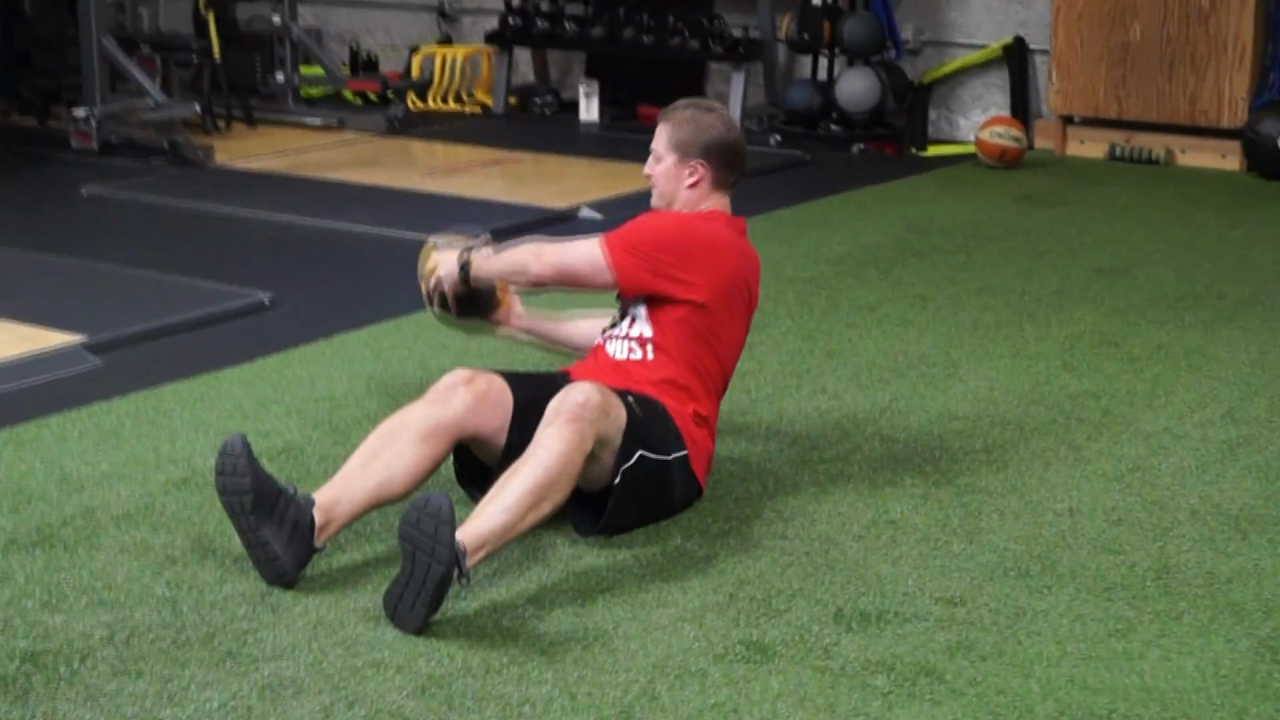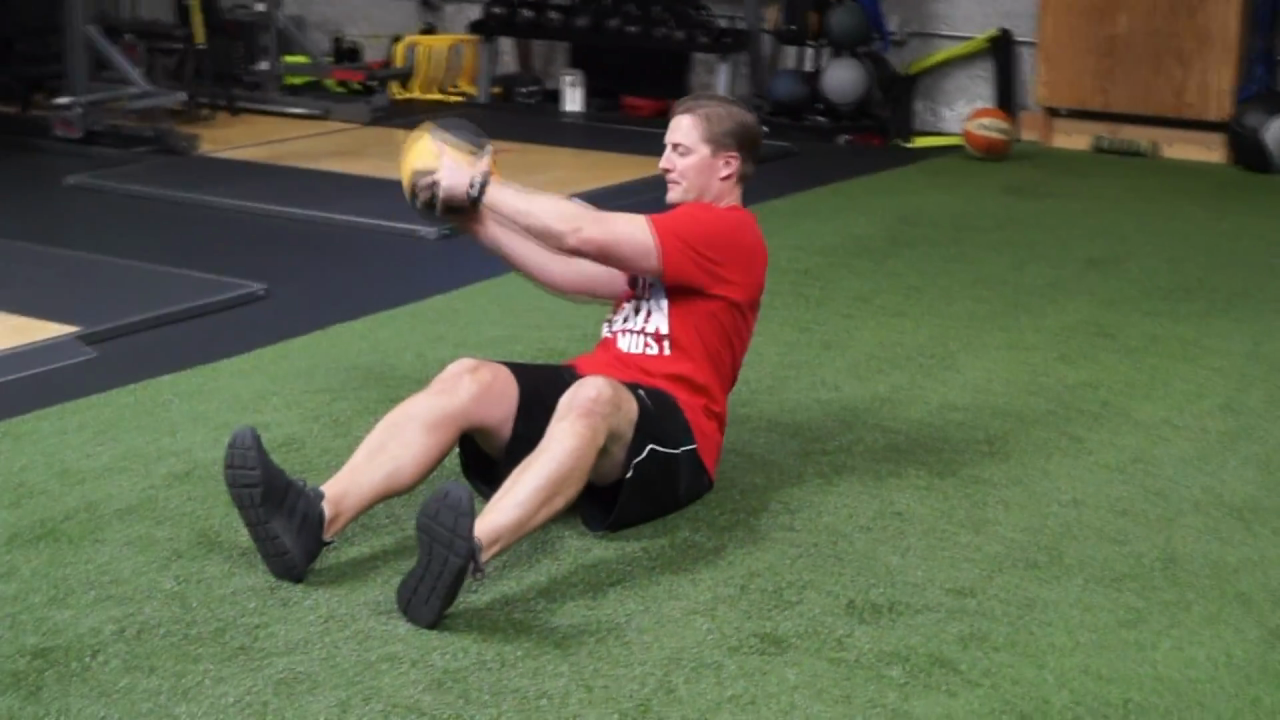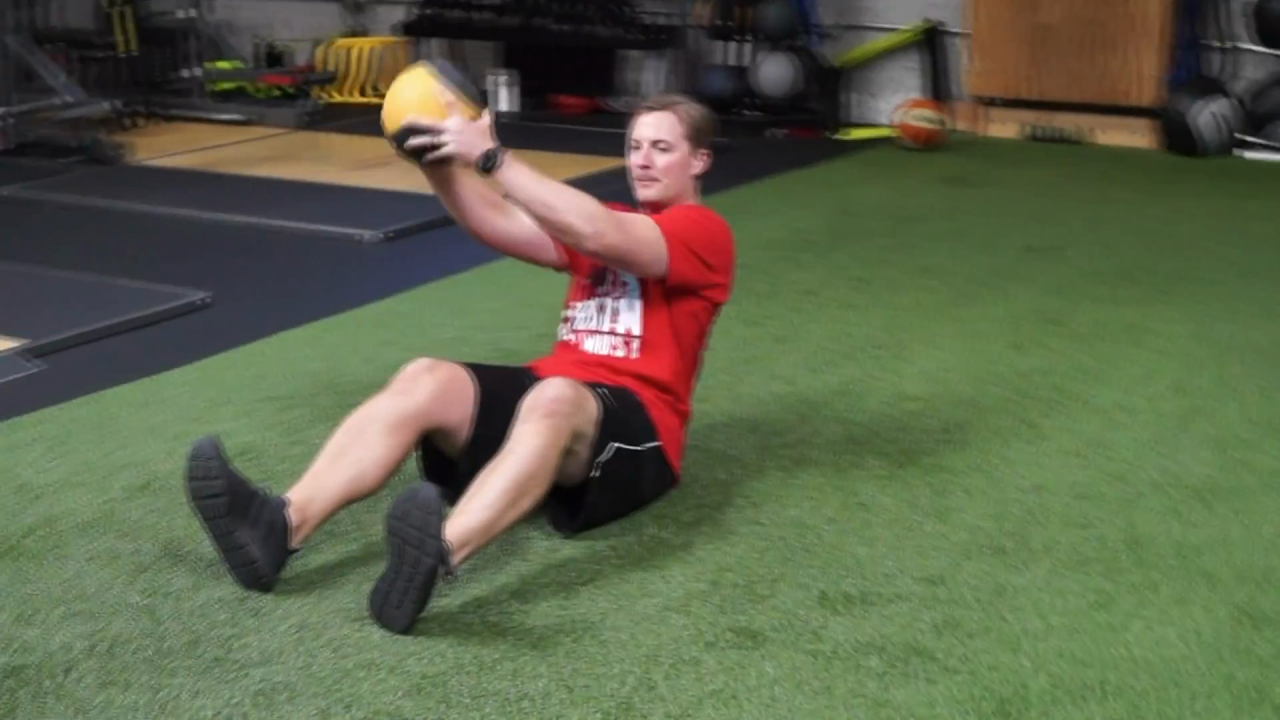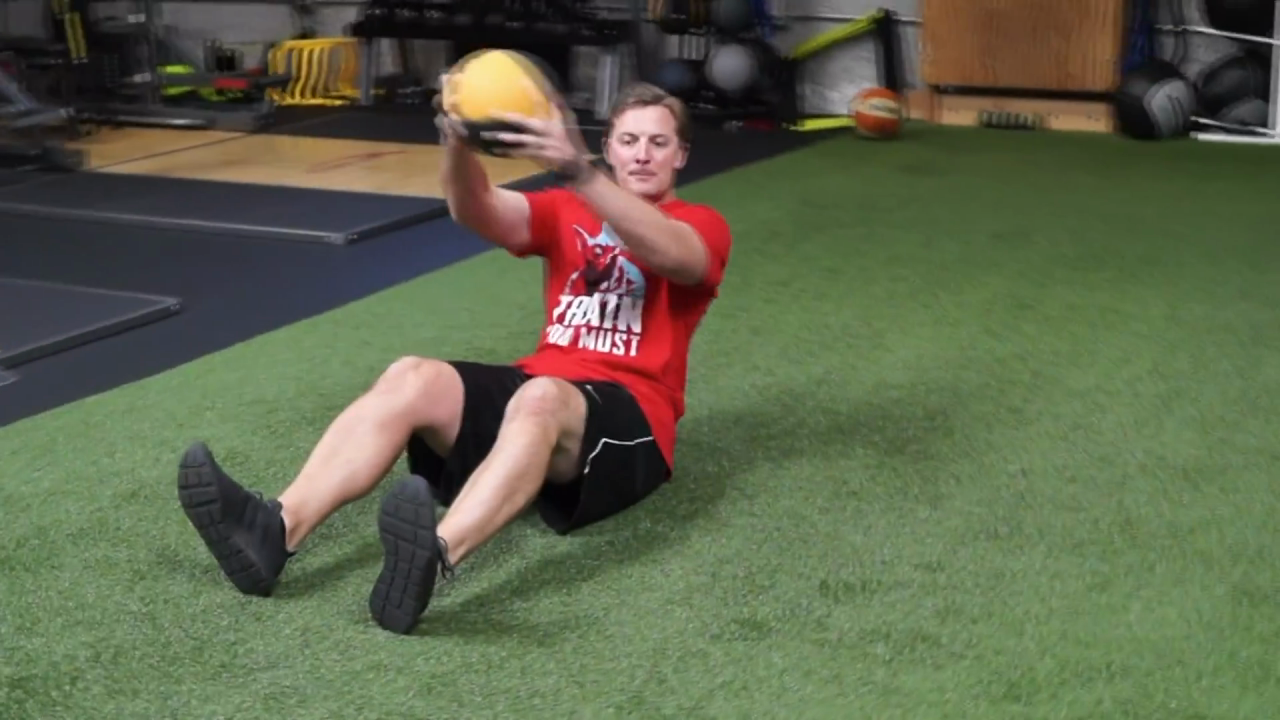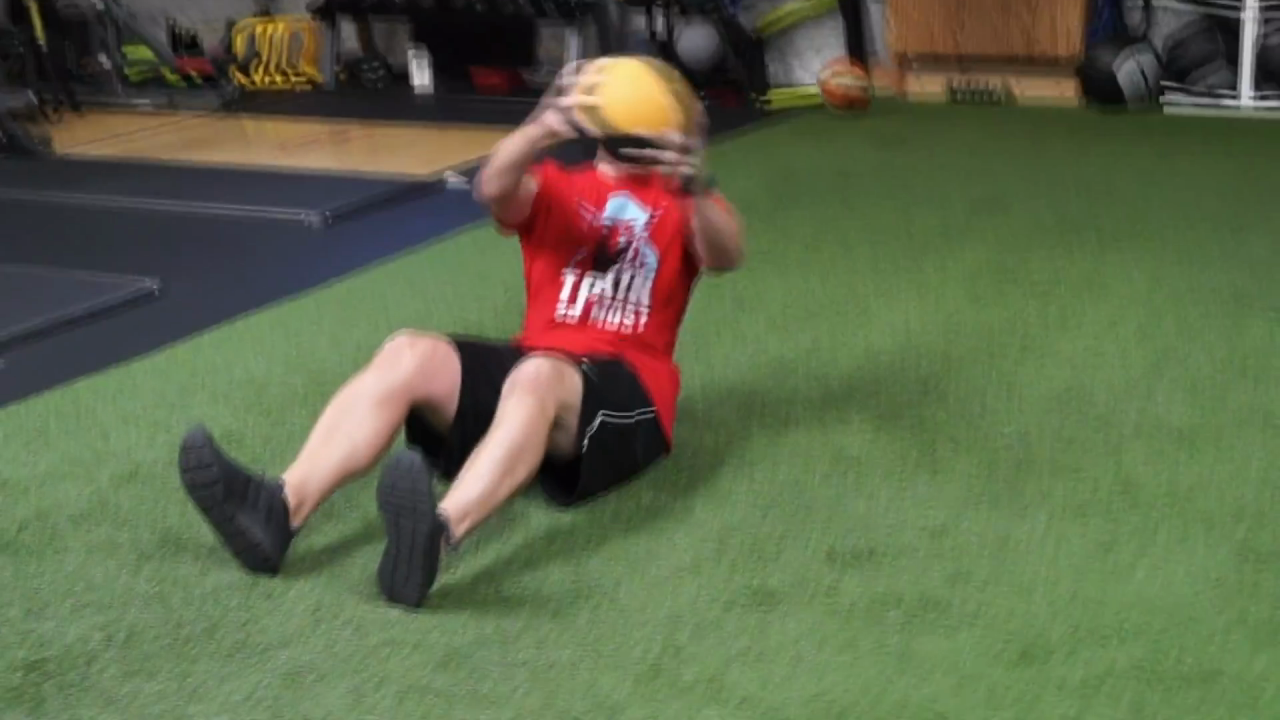
dt=0.2s
person 1, frame 1
left shoulder: (696, 237)
right shoulder: (696, 243)
left elbow: (546, 265)
left wrist: (466, 265)
right wrist: (523, 321)
left hip: (661, 435)
left knee: (580, 402)
right knee: (463, 389)
left ankle: (452, 558)
right ankle: (308, 523)
person 1, frame 2
left shoulder: (727, 233)
right shoulder: (671, 236)
left elbow: (584, 233)
right elbow: (581, 274)
left wrist: (479, 188)
right wrist: (481, 222)
left hip: (670, 426)
left knee: (592, 397)
right knee: (469, 379)
left ankle: (469, 551)
right ankle: (317, 517)
person 1, frame 3
left shoulder: (703, 233)
right shoulder: (608, 228)
left elbow: (601, 234)
right elbow: (493, 223)
left wrist: (490, 157)
right wrist: (438, 158)
left hip: (635, 423)
right hip: (551, 388)
left knee: (554, 399)
right knee: (427, 379)
left ankle: (438, 555)
right ankle: (283, 525)
person 1, frame 4
left shoulder: (697, 225)
right shoulder: (564, 212)
left elbow: (662, 249)
right elbow: (472, 211)
left wrist: (576, 167)
right wrist: (458, 145)
left hip: (627, 415)
right hip: (539, 384)
left knee: (540, 401)
right knee: (412, 377)
left ankle: (433, 558)
right ankle: (277, 527)
person 1, frame 5
left shoulder: (680, 205)
right shoulder: (551, 185)
left elbow: (724, 256)
right elbow: (491, 188)
left wrist: (697, 184)
right wrist: (543, 128)
left hip: (623, 386)
right hip: (532, 363)
left knee: (536, 377)
right knee: (410, 352)
left ankle: (436, 534)
right ankle: (281, 508)
